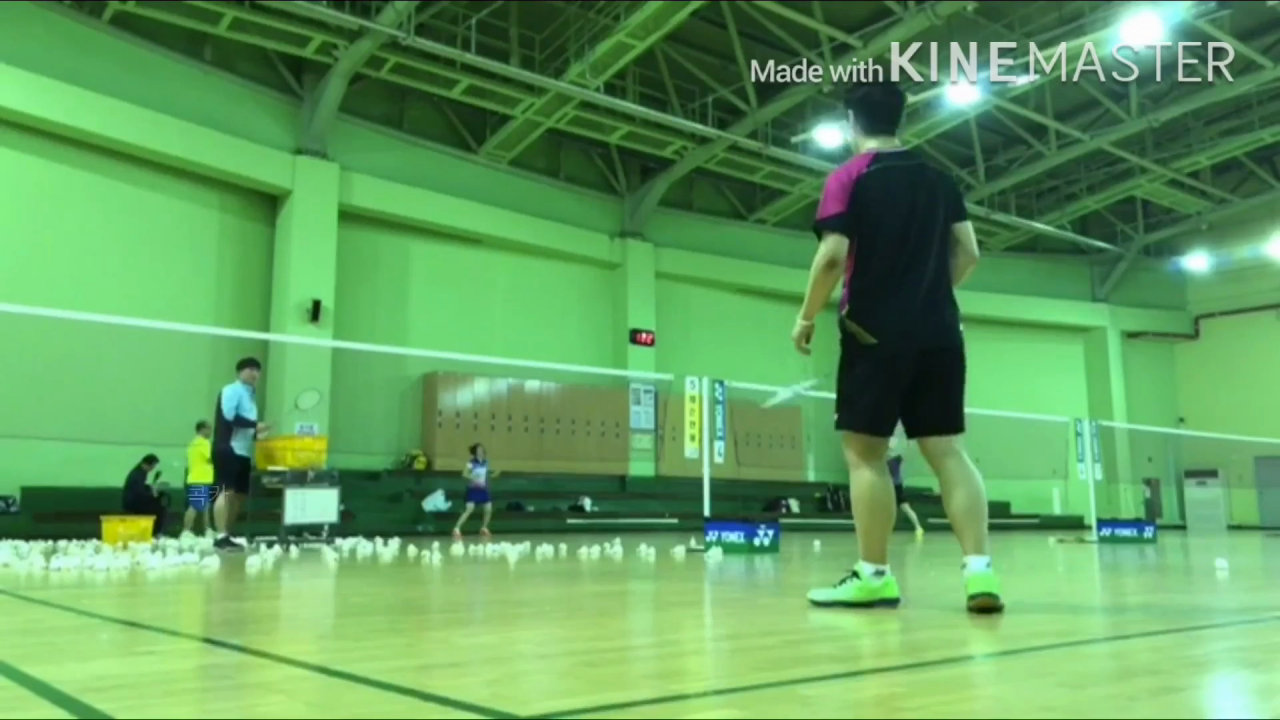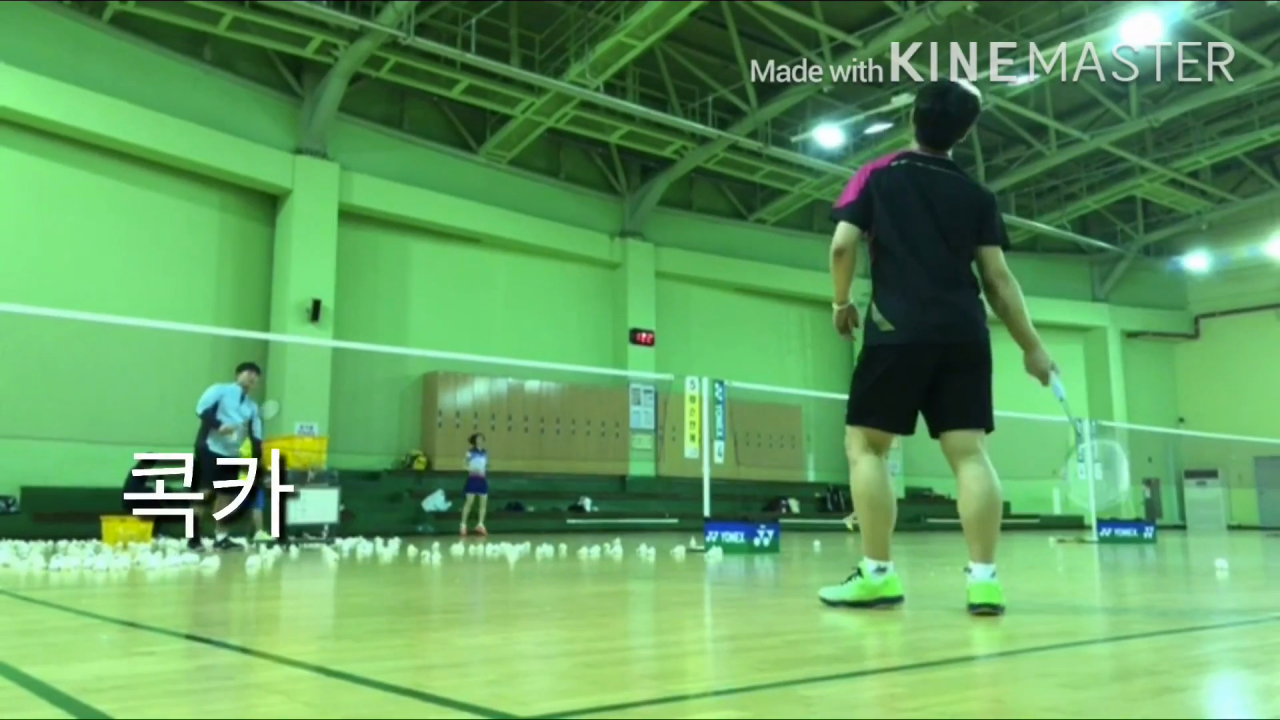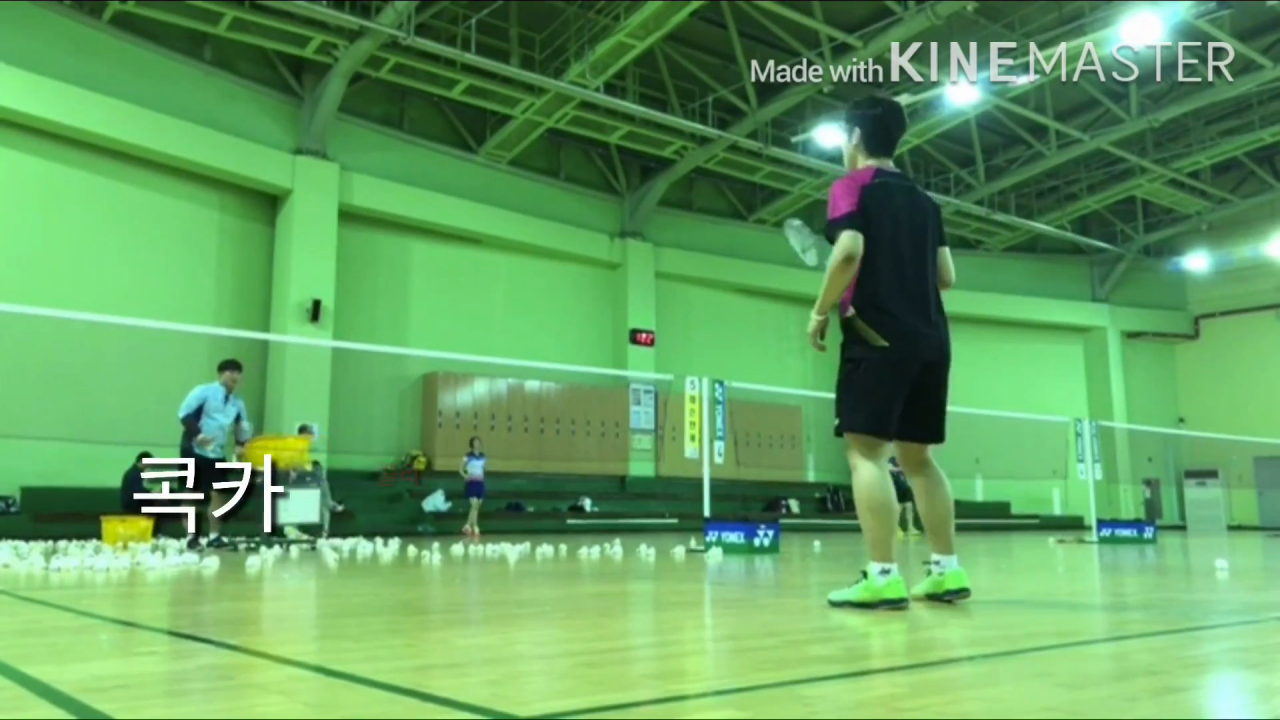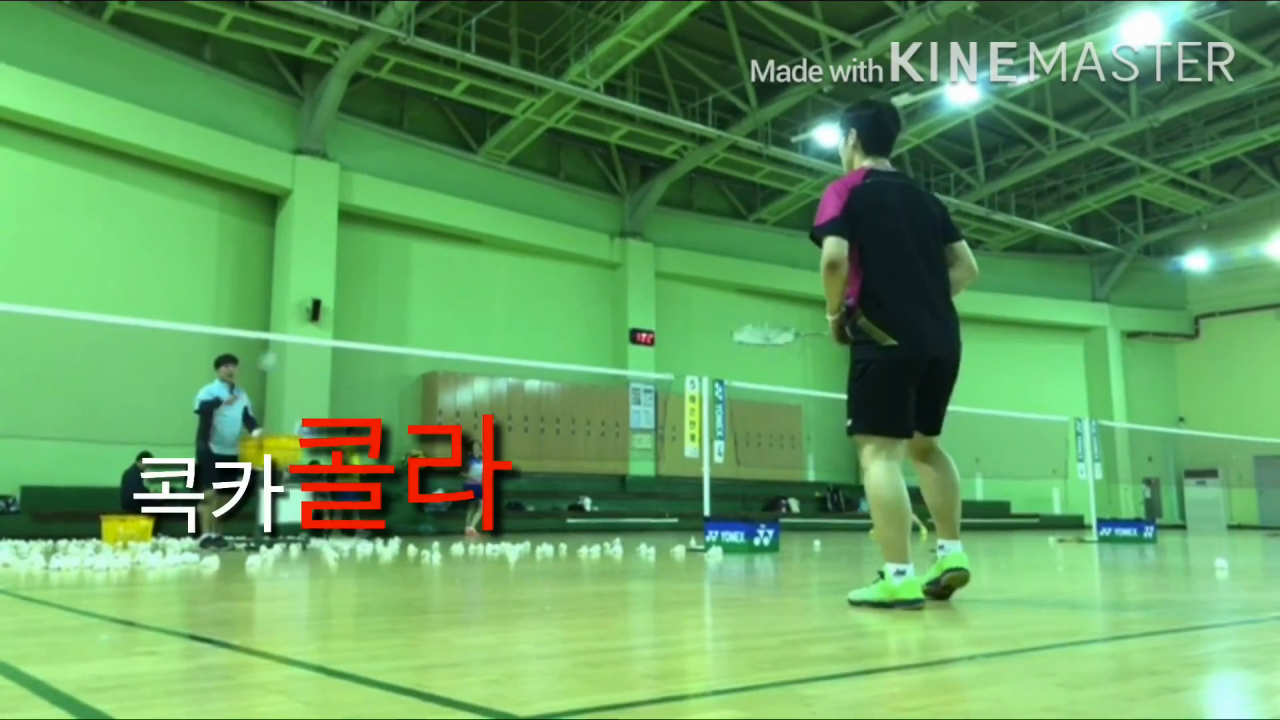
dt=0.7s
person 1, frame 1
left shoulder: (848, 177)
right shoulder: (940, 179)
left elbow: (833, 256)
right elbow: (968, 254)
left wrist: (806, 316)
left hip: (875, 335)
right hip: (940, 334)
left knee: (865, 453)
right knee: (948, 451)
left ankle: (874, 576)
right ankle: (979, 571)
person 1, frame 2
left shoulder: (875, 177)
right shoulder: (977, 197)
left elbow: (842, 247)
right elbow: (998, 279)
left wrist: (840, 301)
right wrist: (1033, 347)
left hip: (897, 330)
right hip: (964, 334)
left knee: (865, 446)
right knee: (969, 452)
left ankle: (876, 573)
right ankle: (984, 577)
person 1, frame 3
left shoulder: (852, 187)
right shoulder: (924, 201)
left elbow: (849, 252)
right elbow: (946, 276)
left wrist: (821, 311)
left hip: (876, 340)
right hip: (930, 341)
left knee: (866, 453)
right knee: (917, 457)
left ankle: (882, 576)
right ankle: (948, 569)
person 1, frame 4
left shoulder: (845, 191)
right shoulder: (924, 197)
left elbow: (835, 258)
right elbow: (966, 267)
left wrist: (835, 312)
left hip: (885, 339)
right hip: (942, 339)
left knee: (879, 452)
right knee: (924, 445)
left ankle: (897, 578)
right ankle: (951, 553)
person 2, frame 1
left shoulder: (251, 397)
right shoulder: (230, 391)
right elbow: (229, 416)
left wrist: (256, 431)
right wrist: (255, 425)
left hip: (243, 452)
right hip: (226, 449)
left knee: (238, 494)
right knee: (226, 492)
left ankle: (225, 535)
right ankle: (220, 537)
person 2, frame 2
left shoulder: (251, 406)
right shoulder: (220, 390)
left elbow: (256, 436)
right elbow: (201, 409)
left wrist: (258, 462)
right wrist: (218, 425)
left hip: (231, 454)
right hip: (209, 448)
left knee: (225, 494)
right knee: (203, 492)
left ankle: (221, 537)
right ankle: (194, 536)
person 2, frame 3
left shoulder: (238, 403)
right shoulder: (203, 392)
left elbow: (242, 430)
right elbow: (184, 413)
left wrist: (240, 444)
right wrist: (197, 434)
left hip: (218, 455)
right hip: (194, 451)
left knee: (219, 494)
left ankle: (214, 536)
right ankle: (192, 537)
person 2, frame 4
left shoulder: (241, 395)
right shoulder: (209, 391)
left elbow: (248, 417)
right elbow: (200, 407)
left wrist: (254, 429)
right wrist: (222, 402)
left hip: (231, 451)
right hip: (209, 450)
left knee: (221, 495)
right knee: (208, 493)
left ankle: (215, 534)
right ankle: (205, 536)
